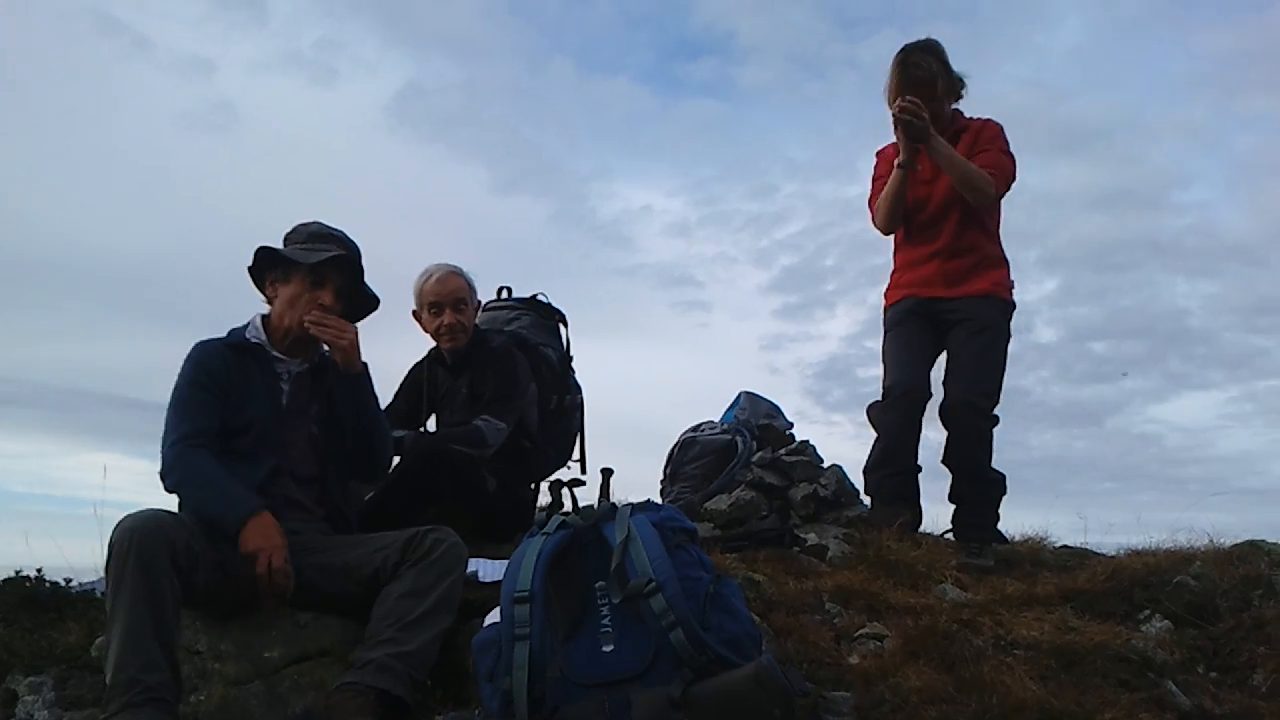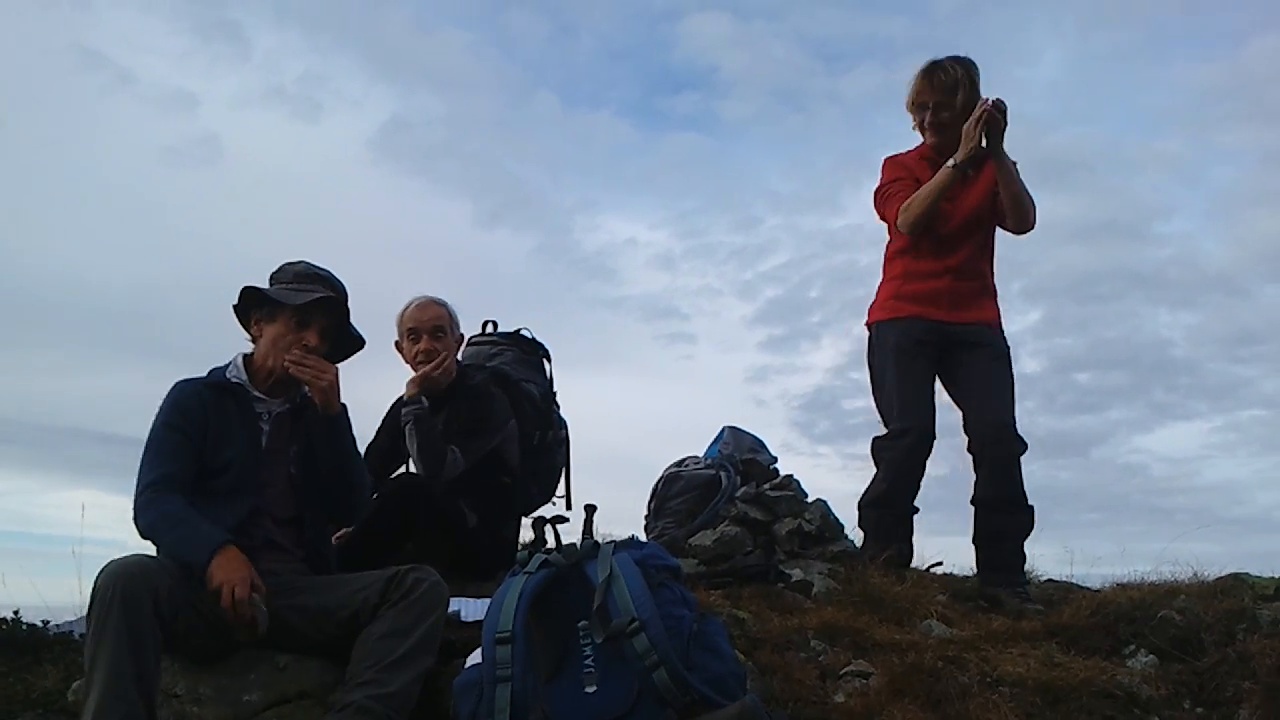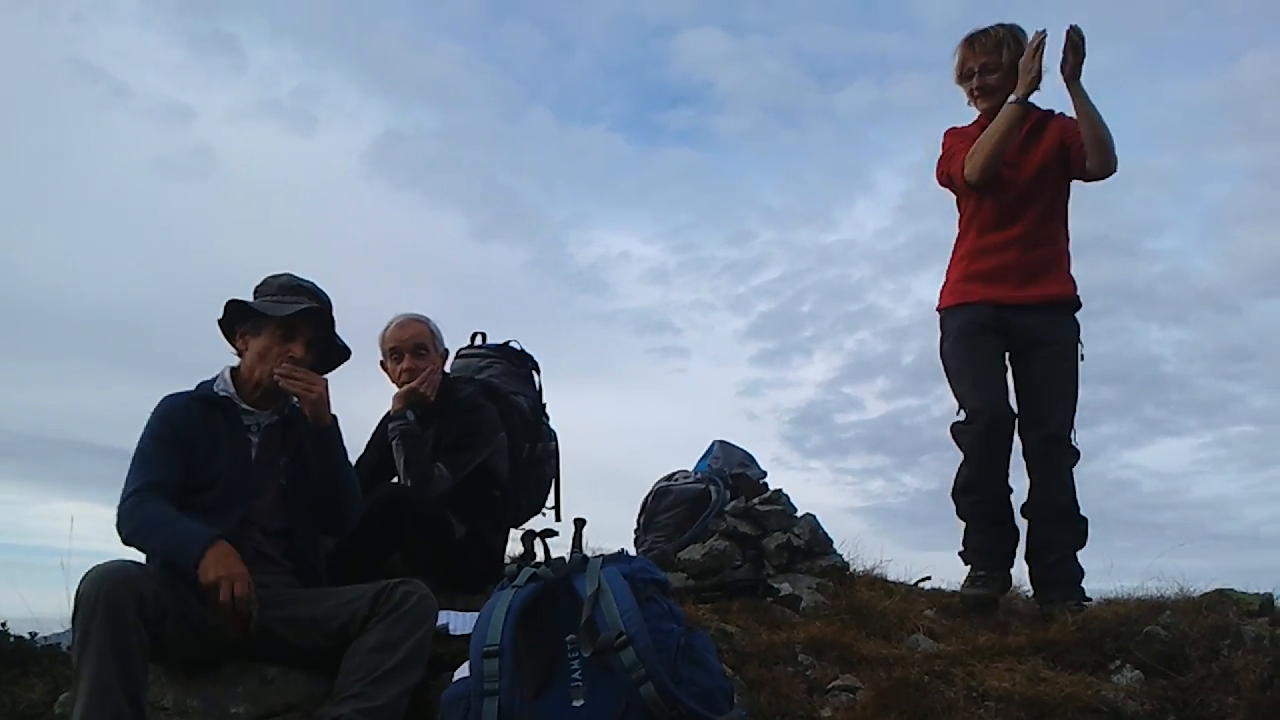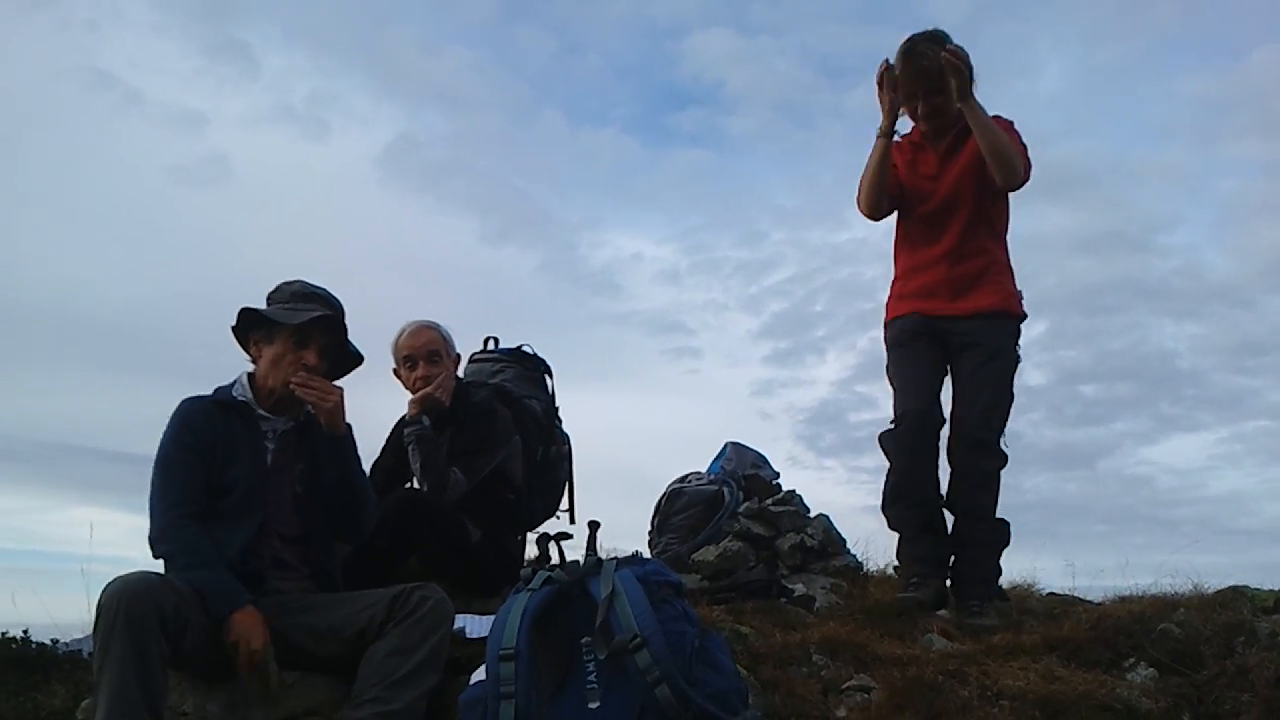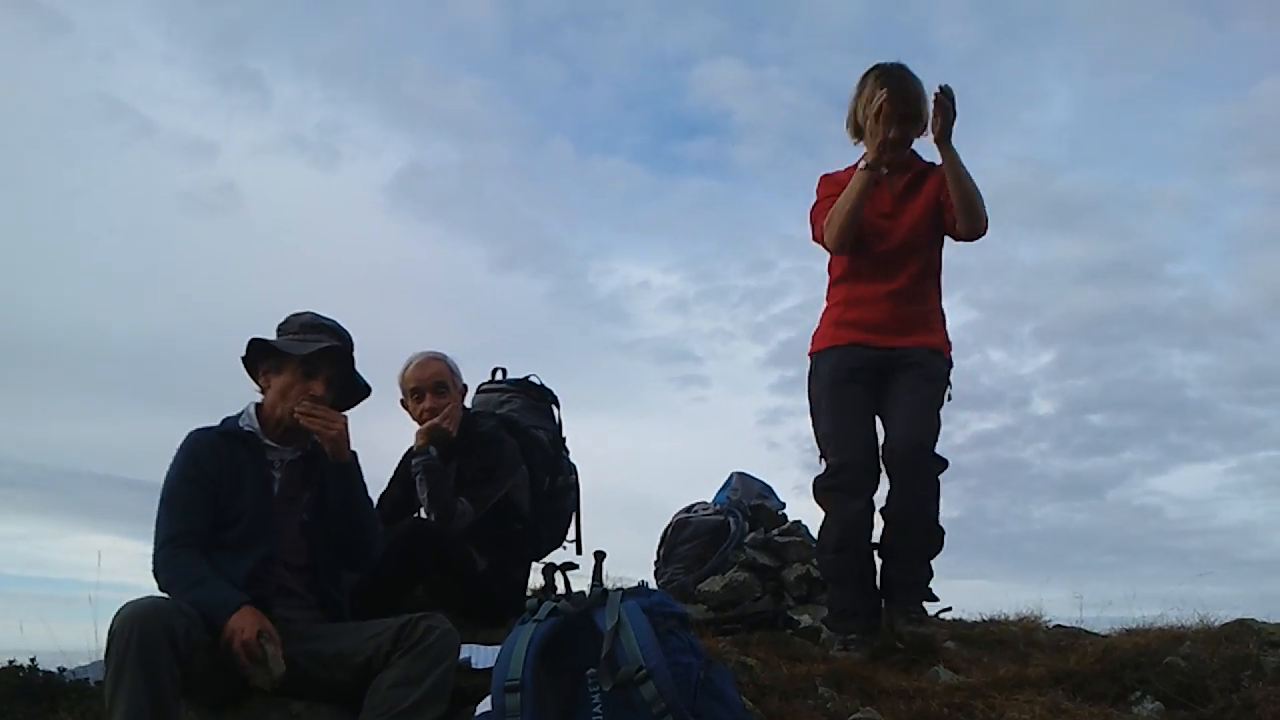
dt=1s
person 1, frame 1
left shoulder: (984, 135)
right shoulder: (891, 156)
left elbow: (984, 192)
right elbow: (885, 223)
left wrist: (931, 138)
right wrist: (906, 156)
left hip: (979, 297)
right hip: (911, 299)
left knee: (968, 408)
right knee: (900, 394)
left ankle: (975, 532)
right ankle: (890, 518)
person 1, frame 2
left shoulder: (994, 170)
right shoulder: (899, 167)
left elbow: (1022, 222)
right elbow: (909, 221)
left wrist: (996, 152)
right wrist: (960, 159)
left hip: (974, 325)
right hip: (903, 320)
left knee: (997, 436)
right knee: (910, 433)
left ankle: (1003, 572)
right ankle: (884, 556)
person 1, frame 3
left shoulder: (1057, 131)
right shoulder: (960, 140)
left elbow: (1102, 164)
right elbow: (978, 171)
left wrist: (1074, 86)
right wrist: (1022, 94)
left hip: (1047, 305)
right hip: (973, 303)
left knee: (1050, 438)
right knee: (987, 419)
left ankle: (1058, 584)
right ankle: (987, 561)
person 1, frame 4
left shoulder: (992, 134)
right shoulder: (897, 153)
left elbow: (1013, 175)
right elbow: (871, 207)
left wrist: (968, 102)
right wrist: (888, 124)
left hip: (986, 313)
right hip: (914, 314)
left knee: (976, 441)
right knee: (915, 423)
left ankle: (975, 586)
right ankle: (922, 567)
person 1, frame 5
left shoulder: (936, 183)
right shoulder: (839, 184)
left elbow: (972, 226)
right elbow: (834, 237)
left wrist: (945, 145)
right wrist: (872, 158)
left hip: (918, 349)
right hip: (844, 347)
left knee: (912, 453)
right knee: (849, 472)
left ankle: (906, 598)
right ankle: (852, 620)
person 2, frame 1
left shoulder: (337, 377)
right shoulder: (214, 359)
left elbow: (372, 467)
right elbow: (182, 458)
left wrist: (352, 371)
right wrist: (249, 518)
left hip: (318, 553)
right hip: (224, 545)
left knee: (440, 547)
right knee: (144, 532)
person 2, frame 2
left shoulder: (318, 416)
right shoulder: (194, 400)
left elbow: (349, 512)
right elbow: (153, 502)
left wrist: (331, 412)
right wrist: (217, 554)
left hip: (296, 593)
right hip: (203, 588)
left knee: (421, 587)
right knee: (128, 579)
person 2, frame 3
left shoulder: (307, 428)
right shoulder: (182, 413)
left elbow: (342, 524)
right elbow: (138, 512)
left wrist: (322, 425)
right wrist: (205, 547)
left hip: (285, 605)
right hip: (193, 598)
left knee: (410, 599)
right knee: (112, 584)
person 2, frame 4
left shoulder: (321, 435)
right shoulder: (200, 418)
left elbow: (356, 530)
right elbow: (172, 528)
left wrist: (337, 433)
right wrist: (235, 608)
left hip: (302, 611)
right hip: (212, 609)
left knee: (426, 605)
right knee: (134, 595)
person 2, frame 5
left shoulder: (328, 463)
right shoulder: (208, 448)
left elbow: (363, 559)
right elbow: (174, 556)
left wrist: (342, 461)
right wrist: (233, 610)
left hip: (310, 640)
right hip: (221, 633)
left knee: (434, 634)
right knee: (145, 621)
person 3, frame 1
left shoulder: (503, 359)
right shoulder: (428, 369)
left elbow: (484, 438)
left wrist: (397, 439)
left hip: (503, 505)
right hip: (452, 499)
left knee: (430, 454)
person 3, frame 2
left shoulder: (484, 397)
right shoulder: (409, 405)
left elbow: (434, 473)
right elbow: (368, 474)
left wrist: (416, 399)
left hip: (485, 542)
right hip: (433, 536)
left knee: (405, 489)
person 3, frame 3
left shoulder: (472, 409)
right shoulder: (399, 418)
left elbow: (423, 488)
left wrist: (402, 417)
left hip: (471, 557)
right hip: (421, 548)
left knee: (394, 499)
person 3, frame 4
left shoulder: (486, 412)
right shoulder: (412, 423)
left elbow: (441, 493)
right elbow: (373, 496)
left wrist: (418, 423)
left hip: (489, 559)
right hip: (439, 551)
left knee: (409, 504)
person 3, frame 5
left shoulder: (493, 443)
right shoulder: (421, 453)
left elbow: (448, 522)
right elbow: (382, 526)
left wrist: (425, 454)
left hip: (494, 588)
right hip: (446, 582)
left knee: (416, 534)
